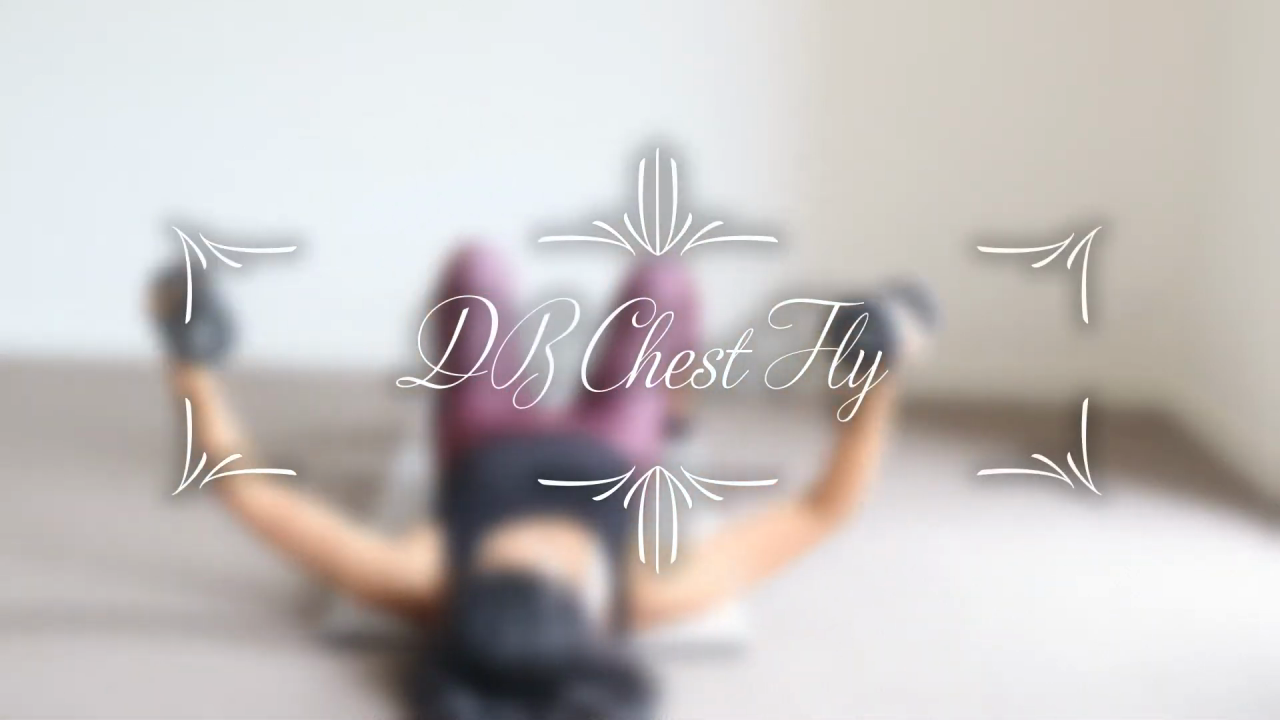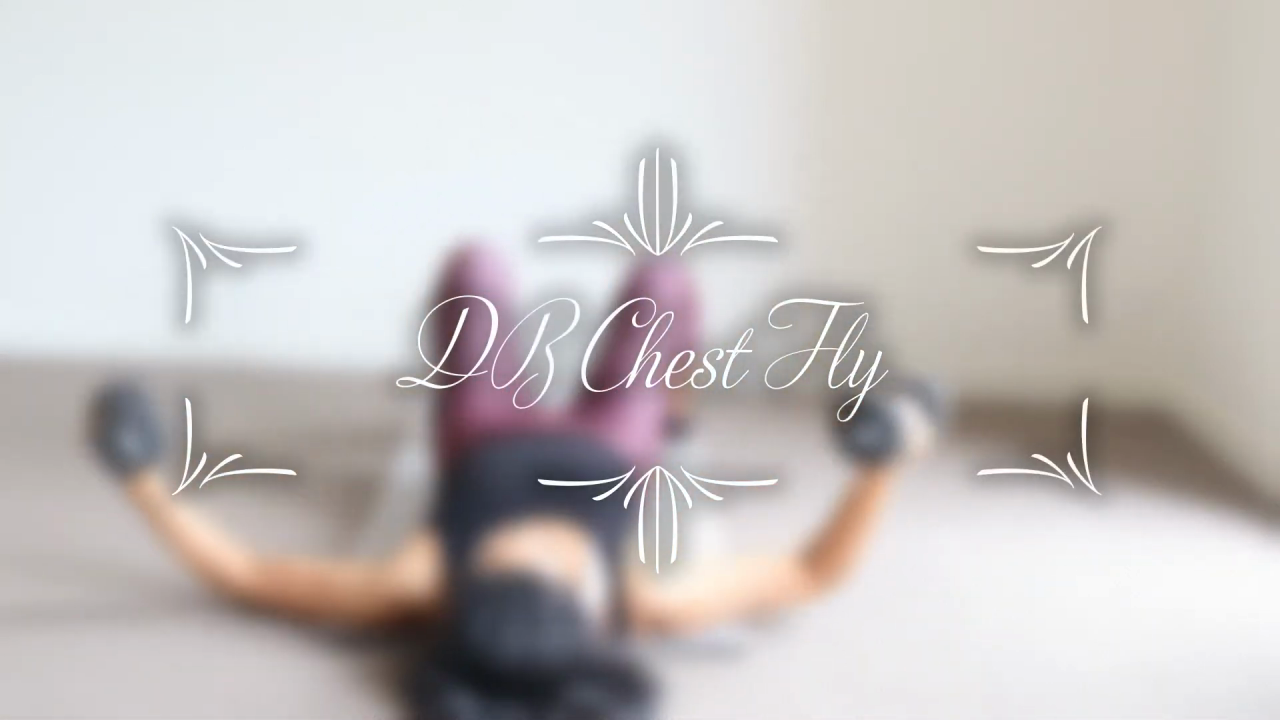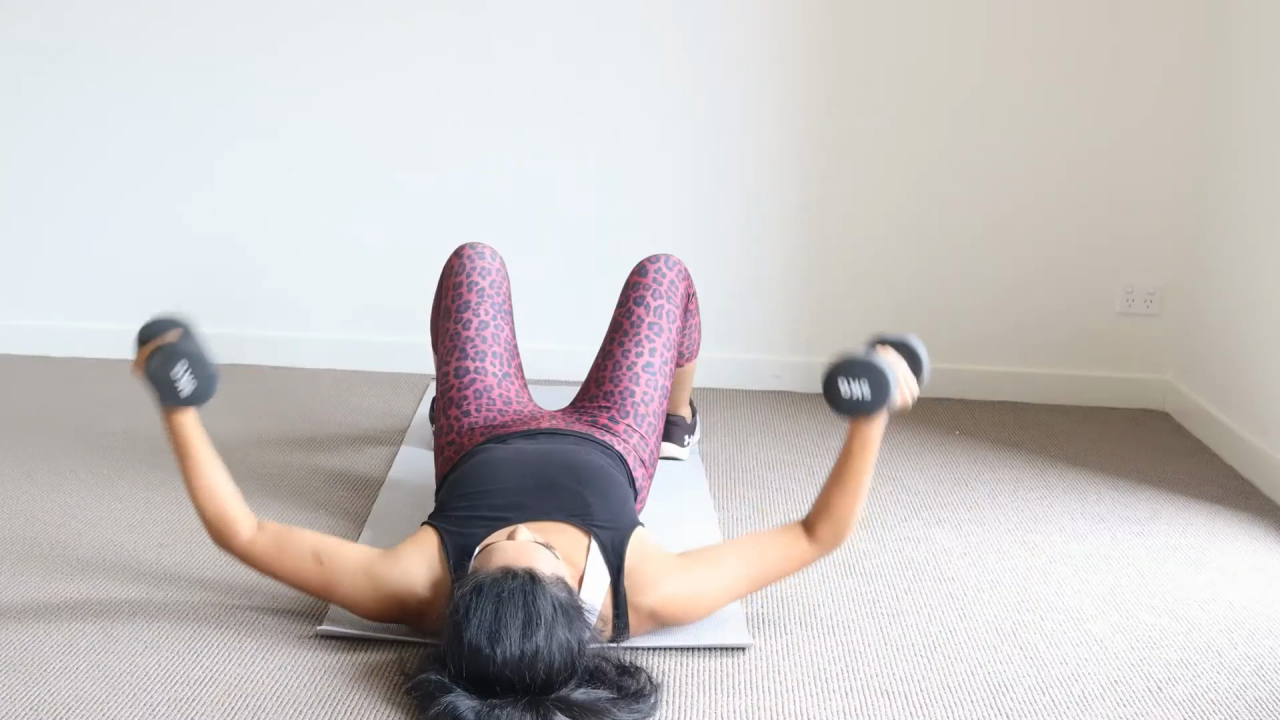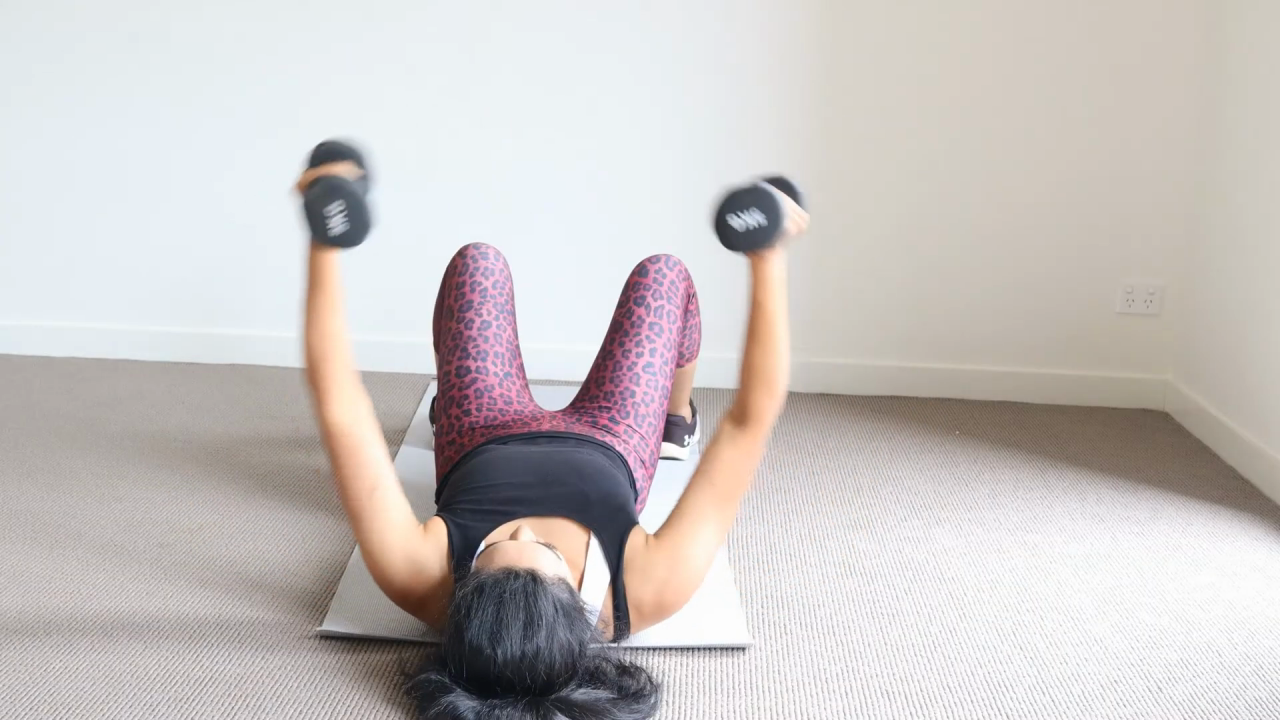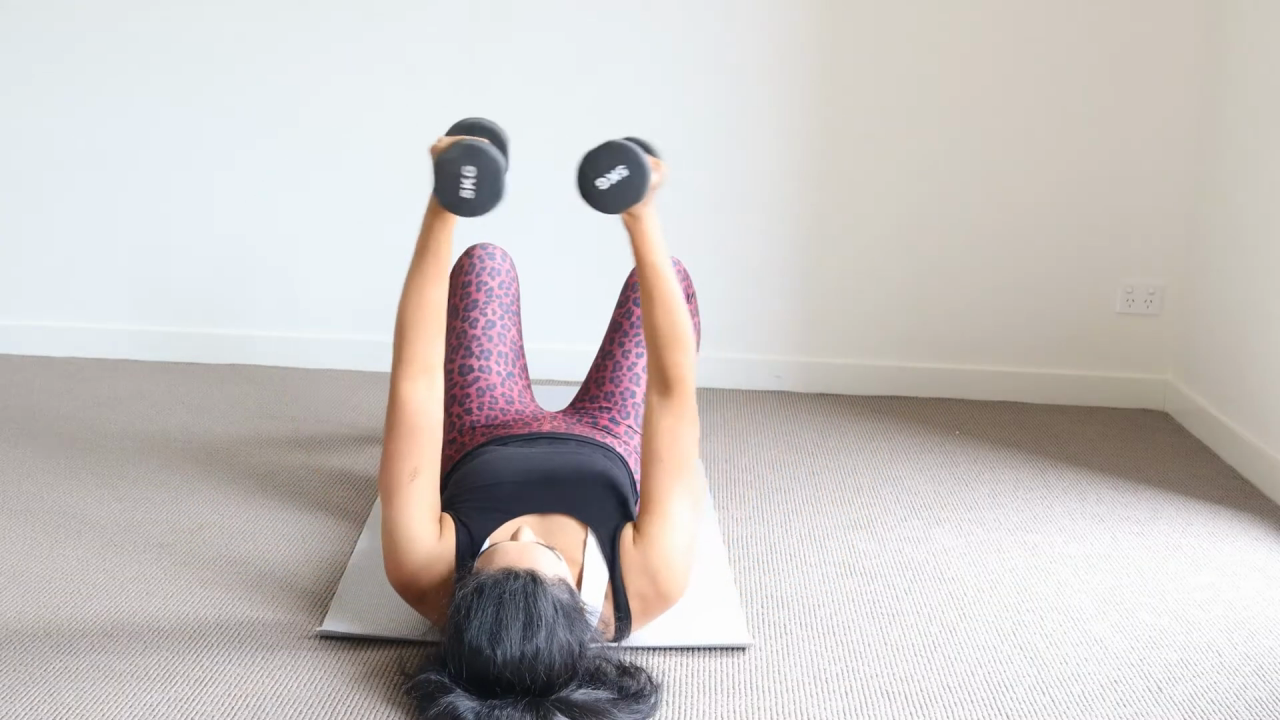
dt=0.4s
person 1, frame 1
left shoulder: (425, 584)
right shoulder: (649, 597)
left elbow: (255, 496)
right elbow: (822, 511)
left wrist: (193, 370)
right wrist: (881, 379)
left hip: (487, 448)
right hip: (607, 454)
left knee: (477, 263)
right knee: (663, 278)
right ankle: (672, 419)
person 1, frame 2
left shoulder: (422, 590)
right shoulder: (638, 602)
left elbow: (243, 574)
right elbow: (815, 572)
left wrist: (147, 486)
right wrist: (878, 469)
left hip: (486, 449)
right hip: (604, 450)
left knee: (476, 263)
right knee: (663, 277)
right ankle: (672, 419)
person 1, frame 3
left shoulder: (422, 588)
right shoulder: (643, 595)
left elbow: (249, 536)
right elbow: (813, 539)
left wrist: (181, 413)
right wrist: (869, 418)
left hip: (484, 451)
right hip: (605, 452)
left knee: (474, 261)
right knee: (661, 273)
right ankle: (677, 425)
person 1, frame 4
left shoulder: (423, 577)
right shoulder: (645, 588)
left elbow: (338, 408)
right elbow: (750, 421)
left wrist: (324, 246)
right wrist: (769, 260)
left hip: (482, 448)
right hip: (607, 455)
left knee: (478, 261)
right knee: (662, 275)
right ankle: (675, 424)
person 1, frame 5
left shoulder: (428, 575)
right shoulder: (644, 585)
left elbow: (414, 384)
right elbow: (673, 389)
left wrist: (441, 208)
right wrist: (642, 219)
left hip: (483, 447)
right hip: (604, 451)
left knee: (485, 261)
right knee: (662, 274)
